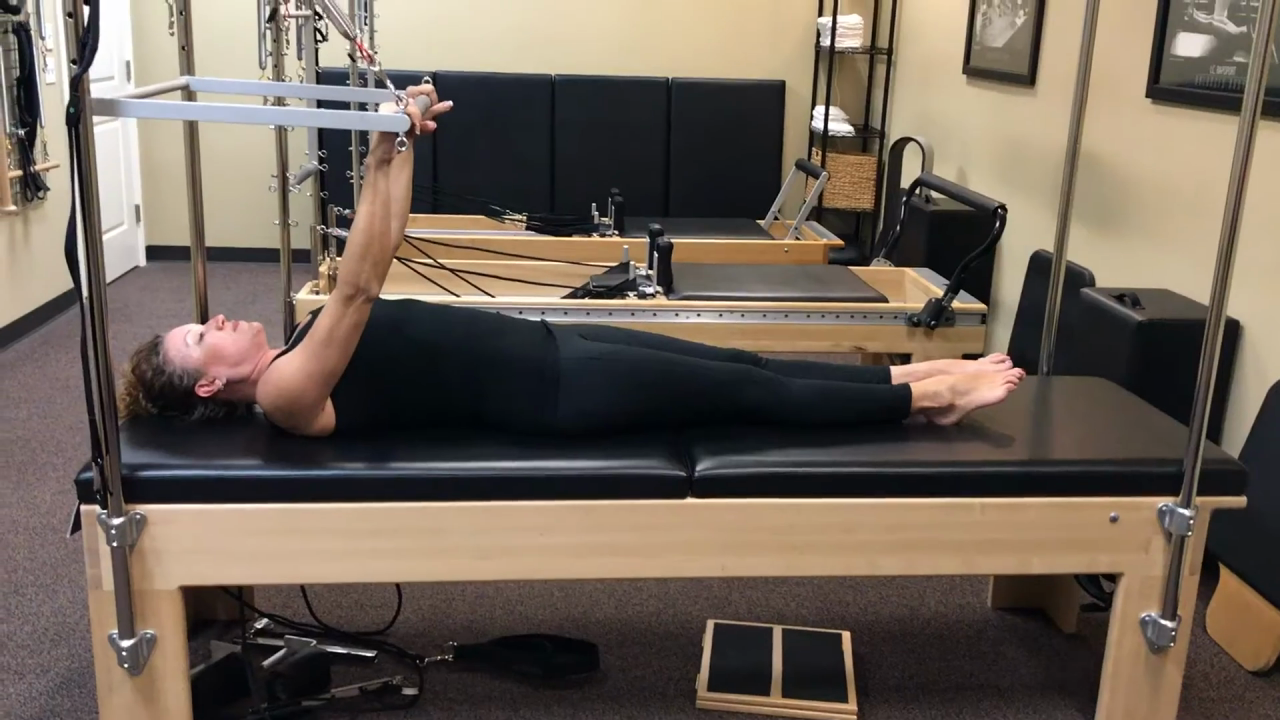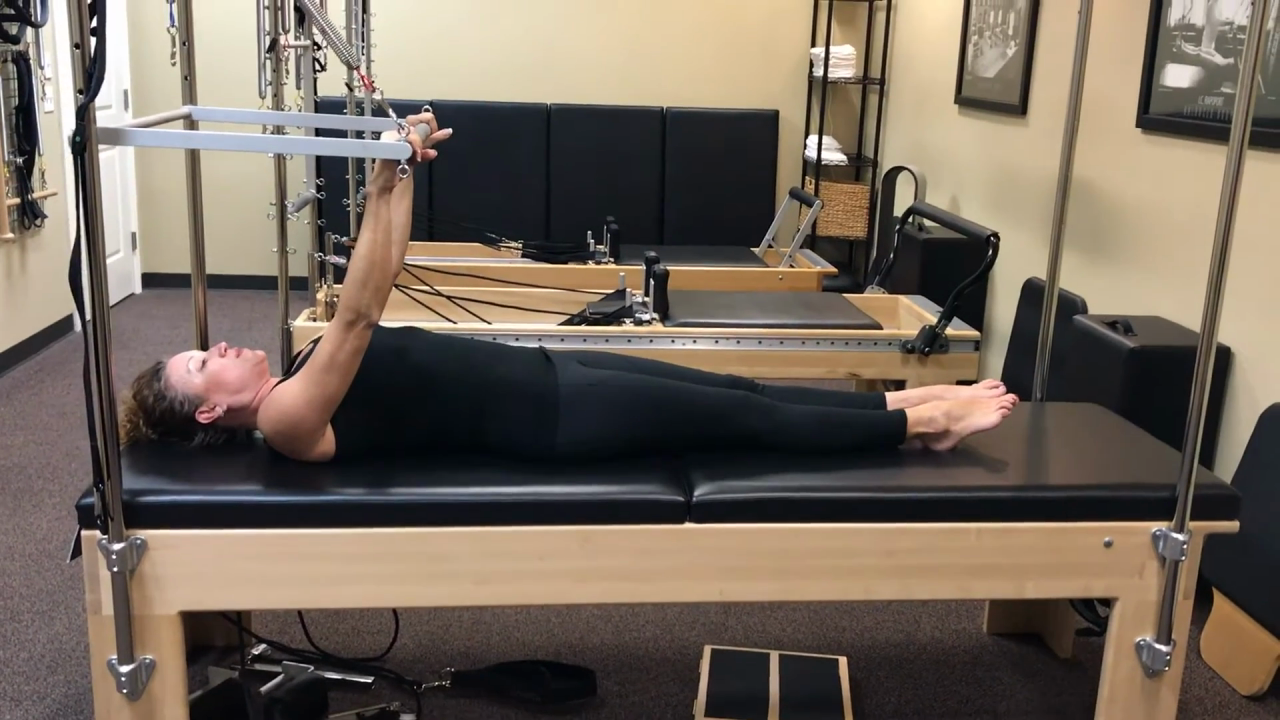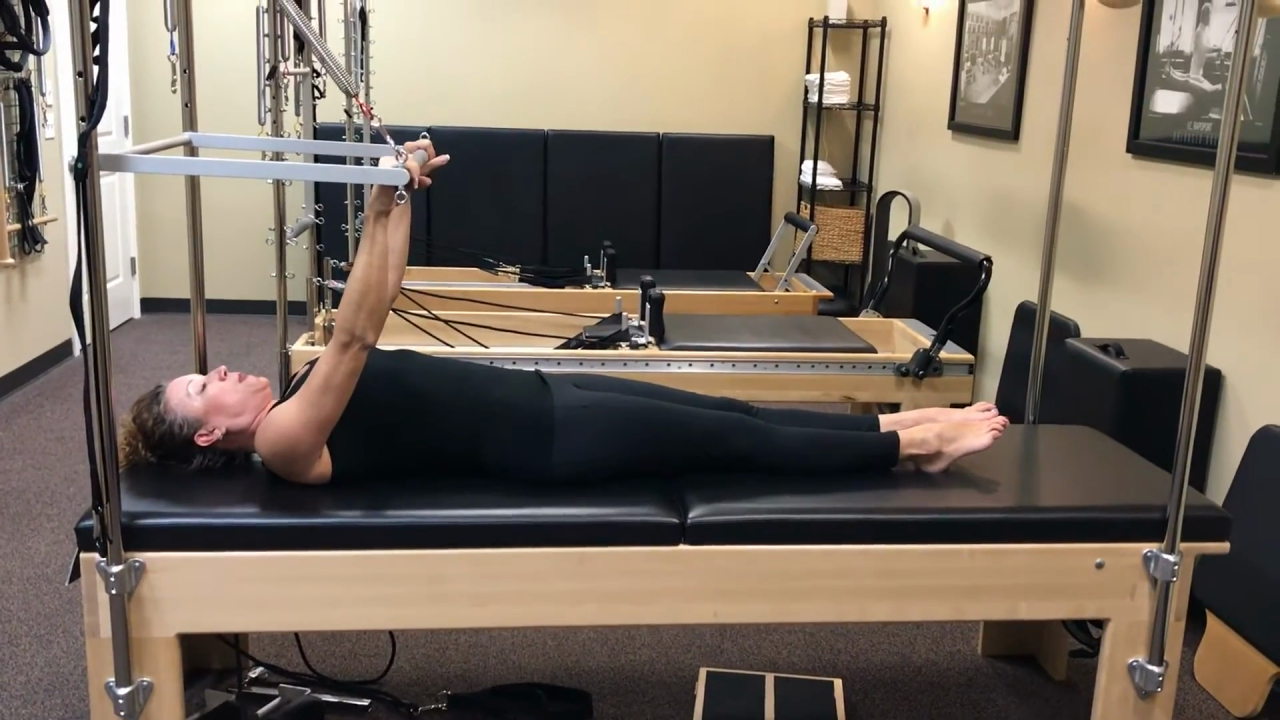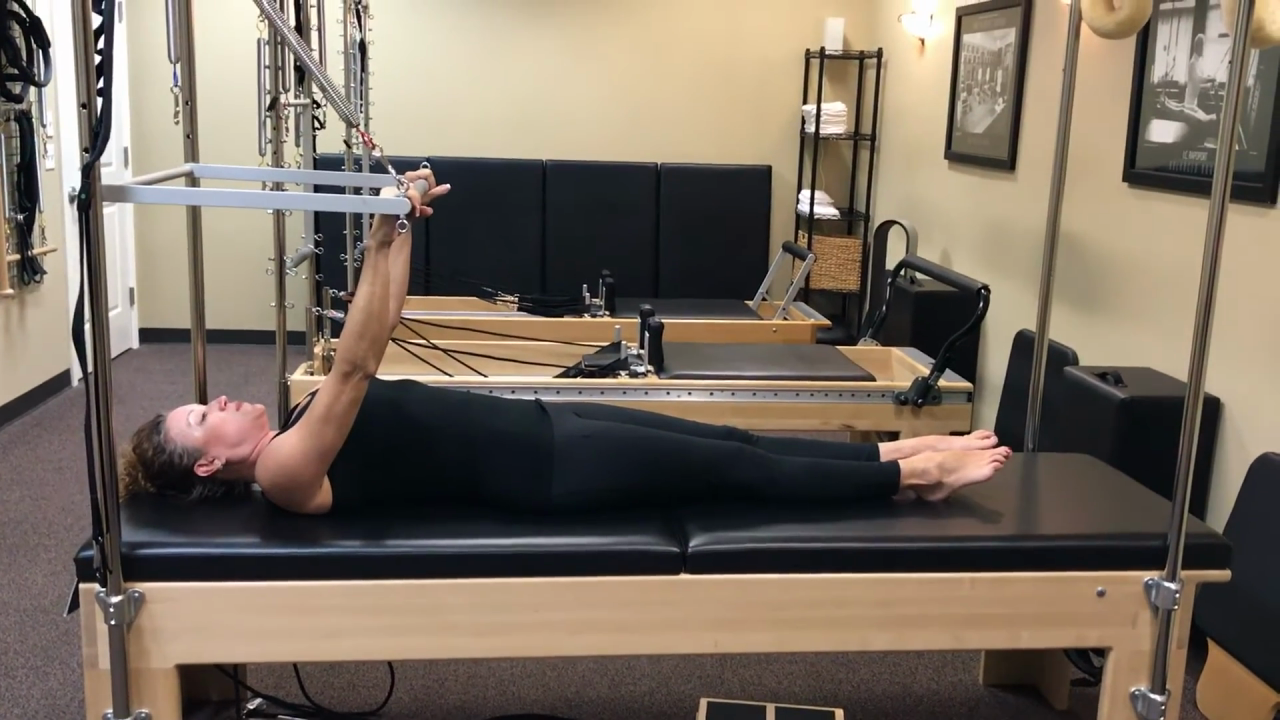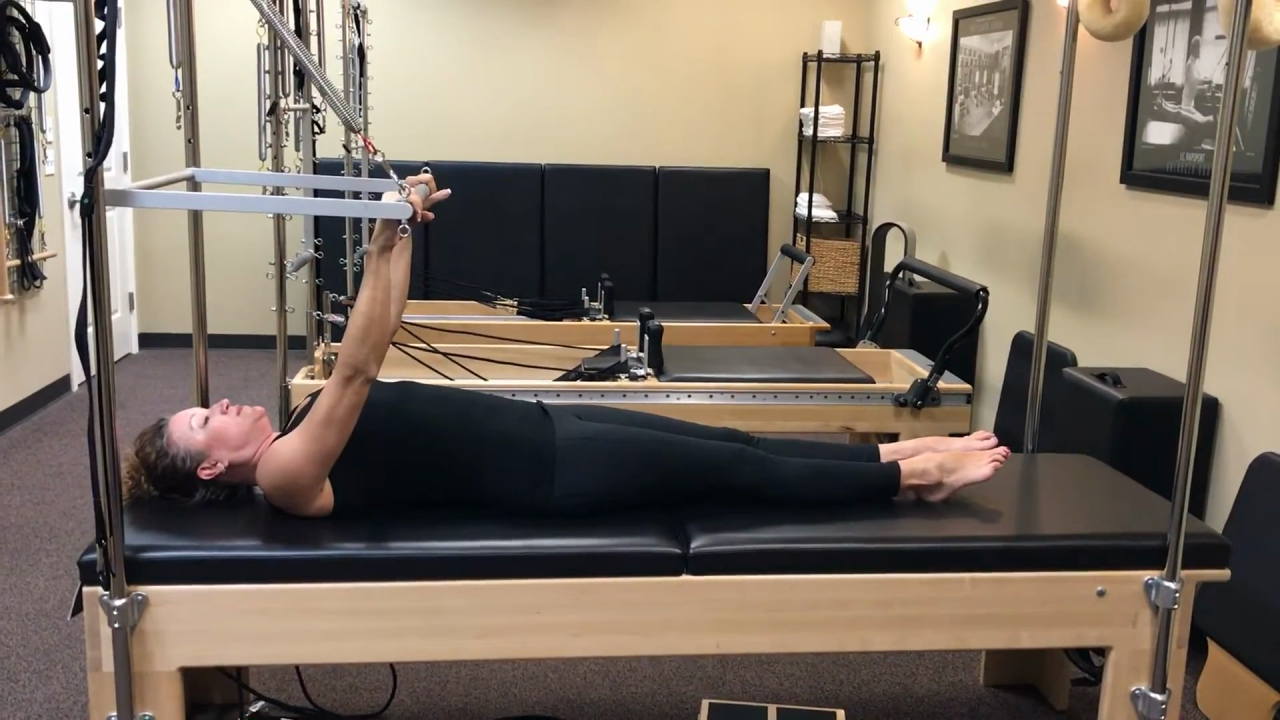
dt=1s
person 1, frame 1
left shoulder: (295, 355)
right shoulder: (286, 394)
left elbow: (380, 253)
right elbow: (359, 286)
left wrist: (399, 146)
right wrist: (381, 159)
left hip: (541, 347)
right hip: (544, 393)
left knee: (734, 366)
right knee: (743, 393)
left ankle: (904, 378)
right ankle: (924, 401)
person 1, frame 2
left shoulder: (297, 381)
right shoulder: (288, 422)
left elbow: (376, 287)
right elbow: (360, 311)
left wrist: (399, 173)
right wrist: (381, 186)
left hip: (542, 372)
right hip: (544, 418)
left knee: (734, 390)
right knee: (743, 420)
left ankle: (908, 403)
right ankle: (921, 425)
person 1, frame 3
left shoulder: (295, 402)
right shoulder: (287, 443)
left elbow: (375, 306)
right elbow: (355, 334)
left wrist: (399, 198)
right wrist: (377, 211)
left hip: (535, 397)
right hip: (538, 442)
left knee: (726, 414)
right knee: (734, 440)
left ankle: (900, 423)
right ankle: (913, 446)
person 1, frame 4
left shoulder: (298, 431)
right shoulder: (286, 473)
left elbow: (376, 334)
right elbow: (356, 364)
left wrist: (399, 228)
right wrist: (380, 241)
left hip: (535, 426)
right hip: (538, 472)
left knee: (726, 442)
right knee: (731, 469)
left ankle: (895, 453)
right ankle: (912, 477)
person 1, frame 5
left shoulder: (298, 433)
right shoulder: (286, 475)
left elbow: (377, 338)
right elbow: (357, 367)
left wrist: (398, 233)
right wrist: (384, 244)
left hip: (536, 428)
right hip: (540, 474)
left knee: (726, 446)
right knee: (734, 472)
left ankle: (894, 455)
right ankle: (914, 479)
